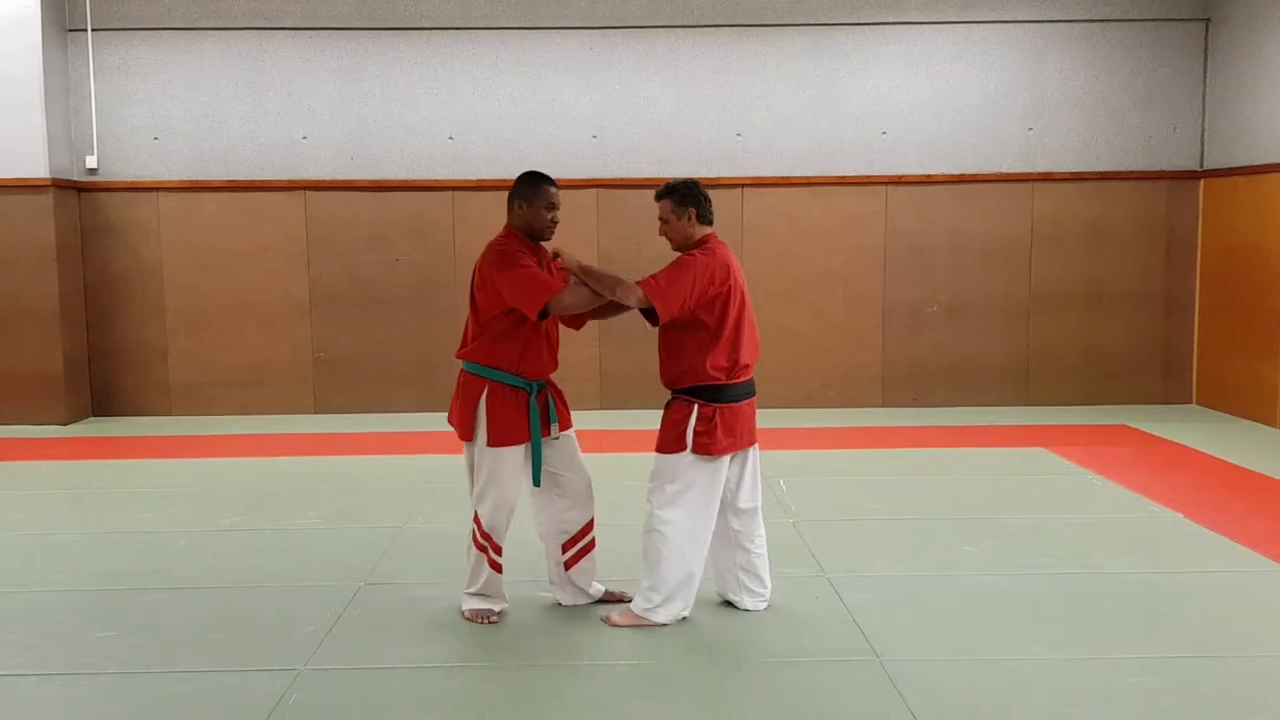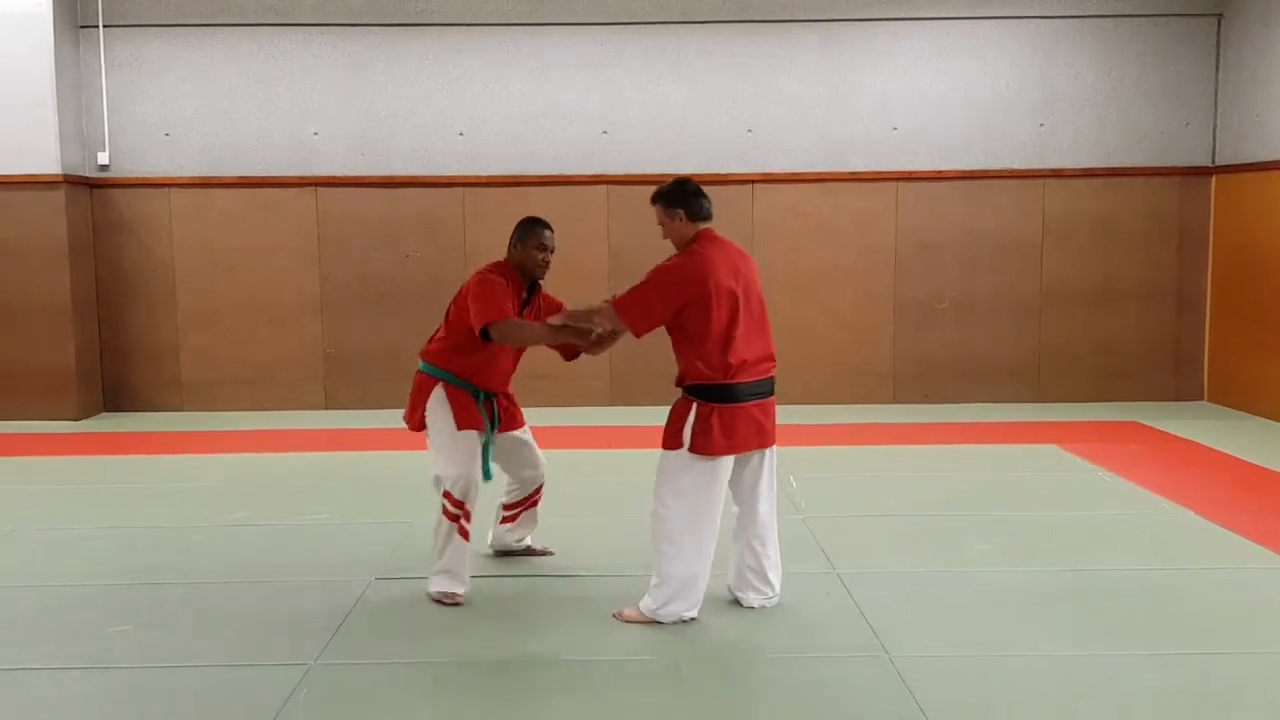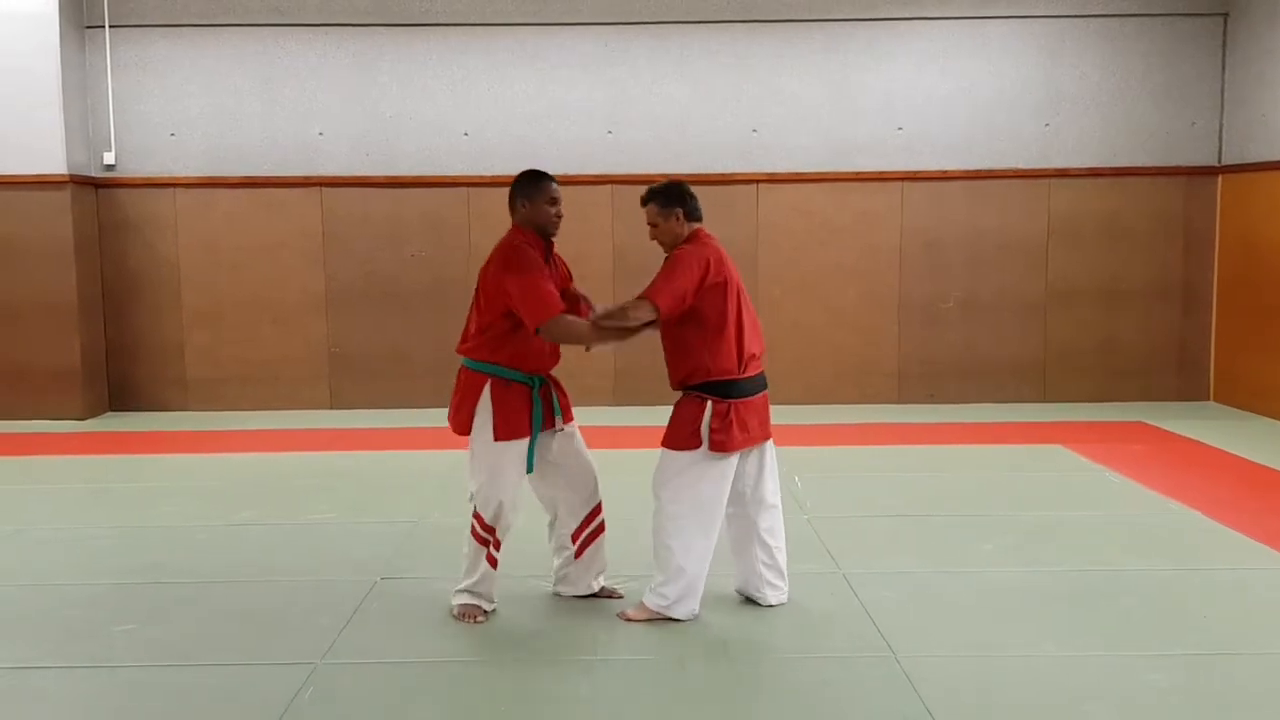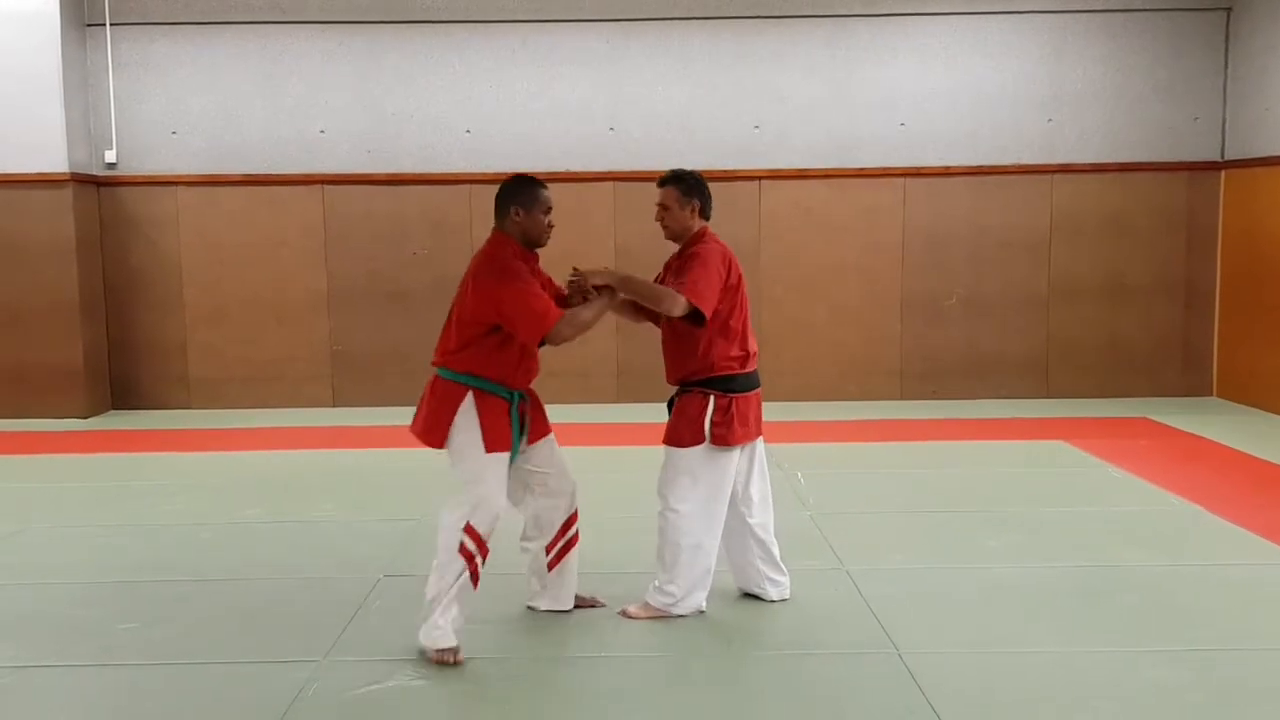
dt=1s
person 1, frame 1
left shoulder: (542, 260)
right shoulder: (503, 256)
left elbow: (584, 309)
right elbow: (561, 302)
left hip: (537, 396)
right hip: (495, 395)
left knee: (571, 488)
right knee: (496, 502)
left ankle: (577, 586)
right ankle: (482, 595)
person 1, frame 2
left shoulder: (539, 298)
right shoulder: (488, 283)
left elbow: (585, 346)
right elbow: (503, 332)
left wrist: (609, 330)
right wrist: (568, 332)
left hip: (491, 395)
right hip: (447, 389)
left knee: (530, 467)
right knee: (460, 477)
left ankle: (511, 538)
right ankle: (446, 579)
person 1, frame 3
left shoulder: (548, 260)
right shoulder: (516, 259)
left elbow: (584, 321)
right elbow: (557, 328)
right wrist: (617, 330)
left hip: (537, 389)
right hip: (495, 390)
left knee: (574, 483)
right knee: (495, 497)
left ankle: (579, 580)
right ankle: (471, 594)
person 1, frame 4
left shoulder: (519, 262)
right shoulder: (500, 267)
left elbow: (560, 308)
right elbow: (558, 331)
left wrist: (586, 294)
right wrist: (604, 300)
left hip: (510, 400)
right hip: (472, 403)
left knee: (555, 488)
right knee: (478, 509)
left ankle: (554, 594)
right ankle: (438, 631)
person 2, frame 1
left shoulder: (701, 264)
right shoulder: (717, 260)
left elbow: (634, 295)
right elbow: (658, 303)
left wrist: (578, 267)
left hip: (704, 409)
right hip: (732, 401)
left knee: (675, 507)
right knee: (737, 506)
left ankle: (657, 606)
right ankle: (749, 591)
person 2, frame 2
left shoulder: (682, 268)
right shoulder: (740, 258)
left elbow: (613, 317)
left wrist: (565, 317)
right wrist: (623, 316)
left hip: (712, 407)
right hip: (758, 399)
left knee: (681, 506)
right knee: (756, 503)
left ankle: (668, 603)
right ankle: (758, 588)
person 2, frame 3
left shoulder: (690, 257)
right shoulder: (708, 256)
left elbow: (641, 313)
right elbow: (682, 322)
left wrist: (593, 321)
right wrist: (621, 323)
left hip: (715, 404)
right hip: (746, 396)
left knee: (679, 500)
right knee: (755, 499)
left ankle: (670, 599)
right ankle: (767, 584)
person 2, frame 4
left shoulder: (708, 255)
right shoulder: (686, 256)
left elbow: (675, 304)
right elbow: (651, 312)
left wrist: (615, 279)
right wrist: (604, 292)
left hip: (713, 399)
right hip: (730, 395)
left knee: (686, 498)
right knee: (743, 497)
left ankle: (673, 597)
right ankle: (767, 582)
